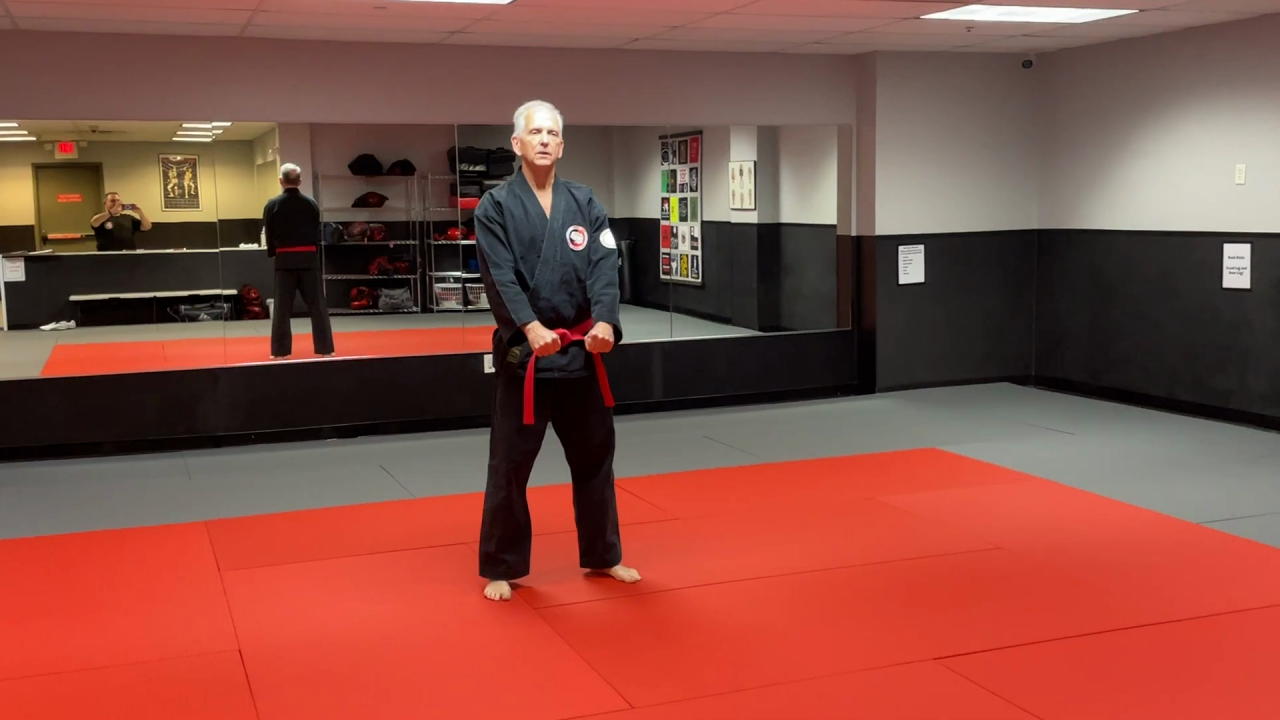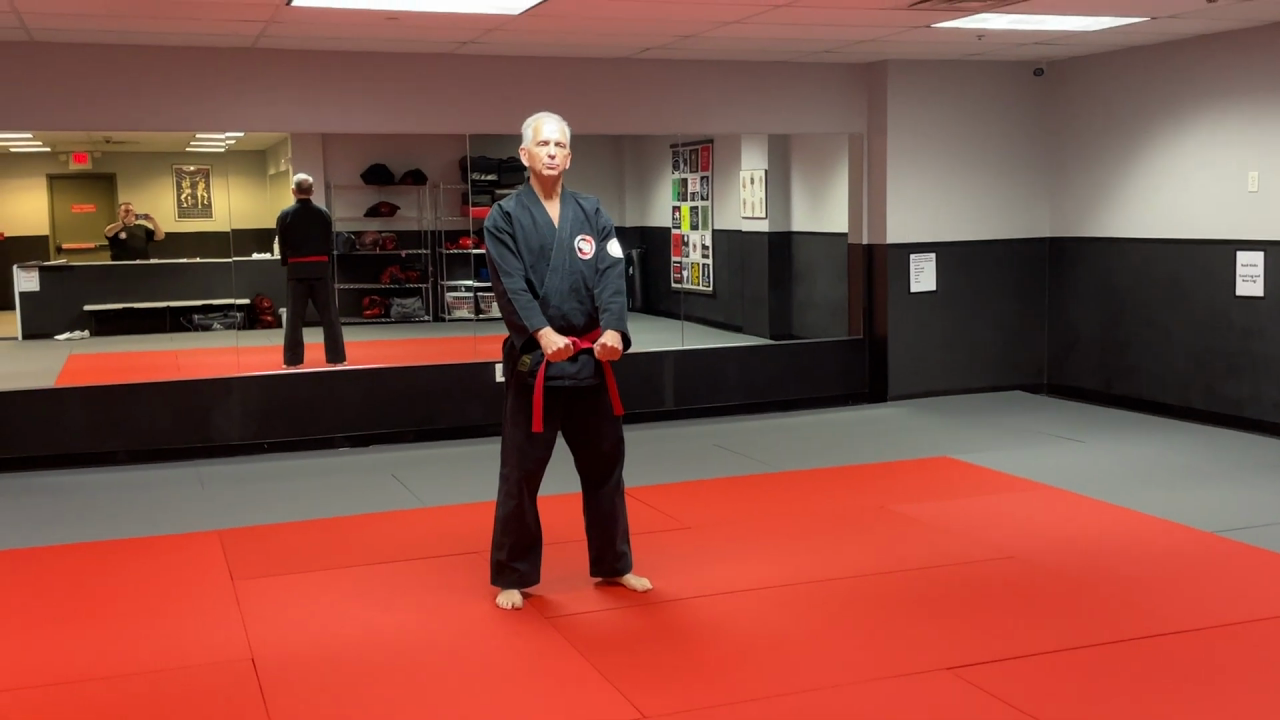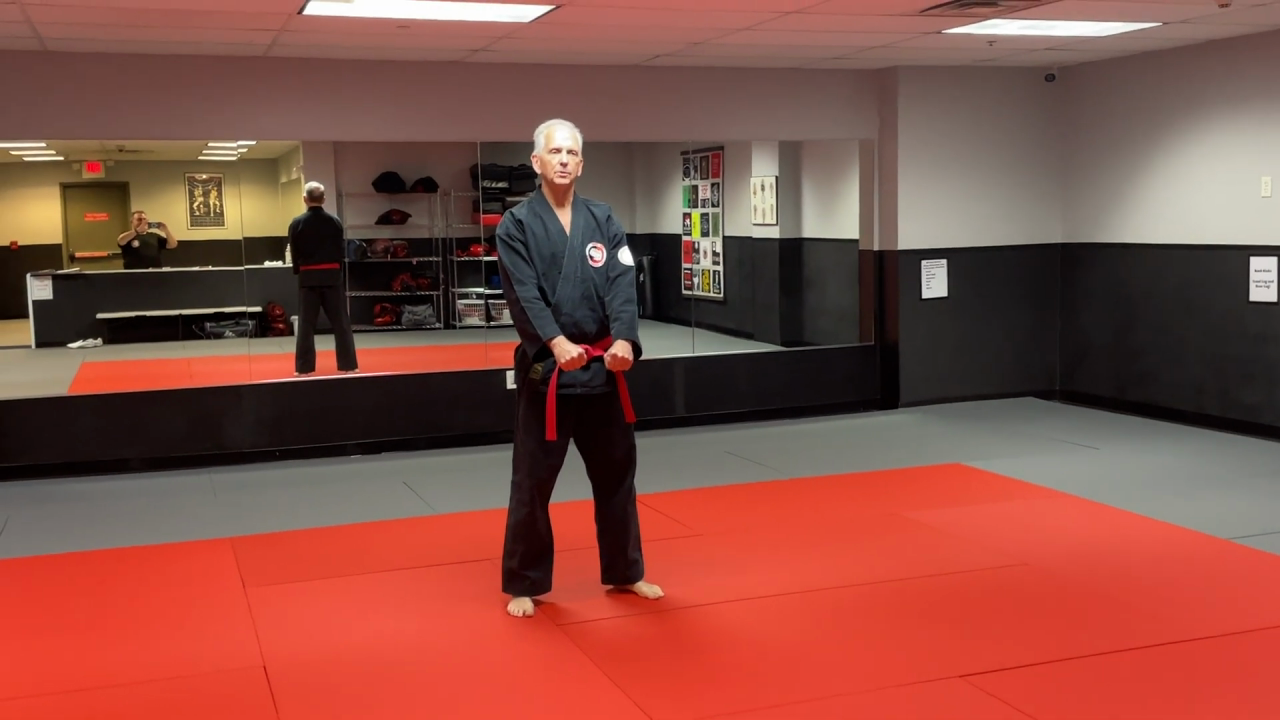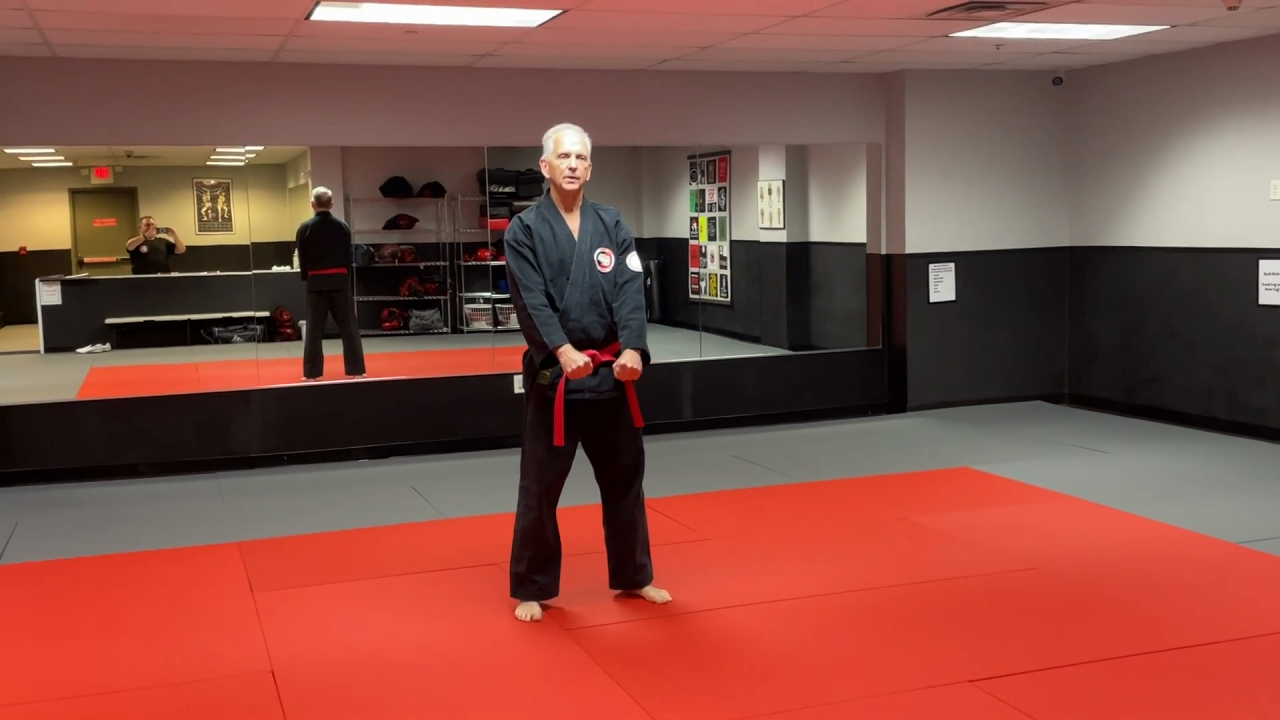
dt=0.7s
person 1, frame 1
left shoulder: (584, 202)
right shoulder: (496, 206)
left elbow: (604, 267)
right elbow: (499, 276)
left wrist: (604, 321)
right wrist: (530, 328)
left hip: (581, 349)
right hip: (523, 350)
left knee: (595, 457)
right knee: (510, 464)
left ankle: (602, 556)
right ankle: (501, 568)
person 1, frame 2
left shoulder: (591, 213)
right shoulder: (504, 217)
left elbow: (610, 275)
right elbow: (511, 286)
left wrist: (613, 329)
right wrist: (543, 334)
left hip: (590, 358)
right hip: (532, 359)
left knee: (604, 465)
right knee: (521, 473)
left ankle: (612, 565)
right ankle: (512, 576)
person 1, frame 3
left shoulder: (603, 220)
right shoulder: (517, 225)
left elbow: (621, 284)
right elbow: (523, 294)
left wrist: (623, 339)
right wrist: (557, 343)
left hip: (602, 366)
right hip: (545, 367)
left knee: (616, 473)
right knee: (532, 481)
left ankle: (624, 572)
right ankle: (524, 584)
person 1, frame 4
left shoulder: (611, 224)
right shoulder: (525, 230)
left elbow: (630, 291)
right elbow: (531, 300)
left wrist: (633, 347)
right wrist: (562, 351)
left hip: (610, 370)
right hip: (553, 372)
left knee: (624, 476)
right knee: (541, 485)
left ankle: (632, 577)
right ankle: (531, 588)
person 2, frame 1
left shoulder: (273, 205)
right shoulder: (311, 204)
left elbow: (269, 236)
right elbow: (318, 233)
left wrist: (274, 254)
left hip: (284, 259)
right hip: (308, 258)
left knee: (282, 306)
right knee: (317, 304)
left ankle: (280, 351)
right ankle: (325, 349)
person 2, frame 2
left shoulder: (285, 215)
right shoulder: (323, 214)
left elbow: (283, 246)
right elbow: (330, 243)
left hip: (297, 269)
right hip: (320, 267)
left knee: (294, 316)
right knee: (329, 314)
left ankle: (292, 360)
right ankle: (337, 357)
person 2, frame 3
left shoulder: (297, 223)
right shoulder: (335, 222)
left elbow: (294, 254)
right elbow: (341, 251)
left hip: (308, 277)
right hip: (331, 275)
left knee: (306, 323)
right knee: (340, 322)
left ankle: (304, 367)
right ankle: (348, 365)
person 2, frame 4
left shoulder: (305, 228)
right shoulder: (342, 226)
left elbow: (302, 259)
right elbow: (349, 256)
left wrist: (307, 278)
left hip: (316, 281)
right hip: (339, 280)
left knee: (314, 328)
right knee: (348, 326)
left ankle: (312, 373)
right ankle: (356, 370)
